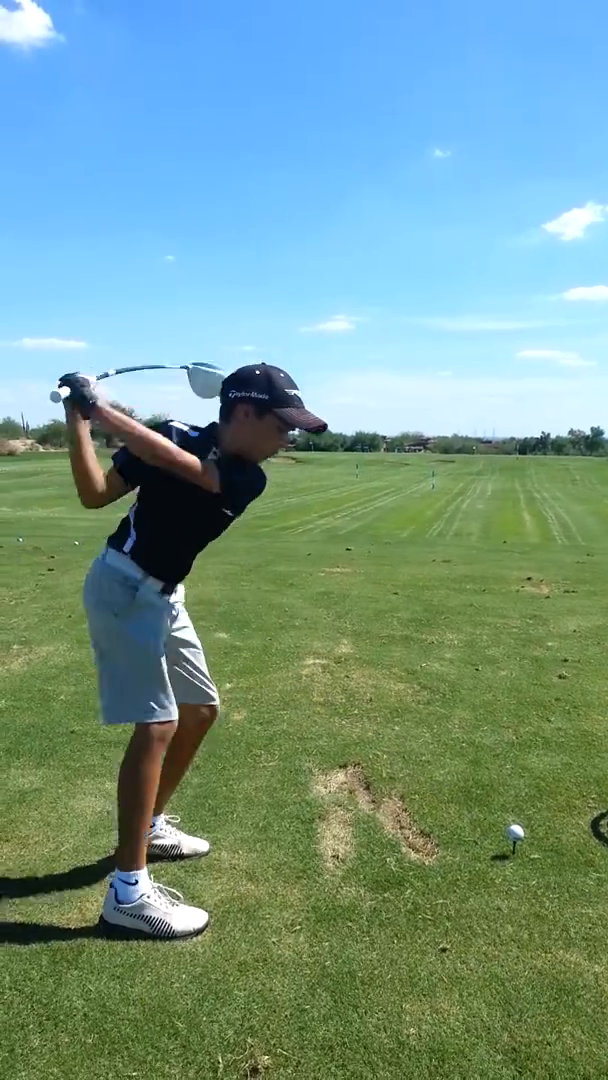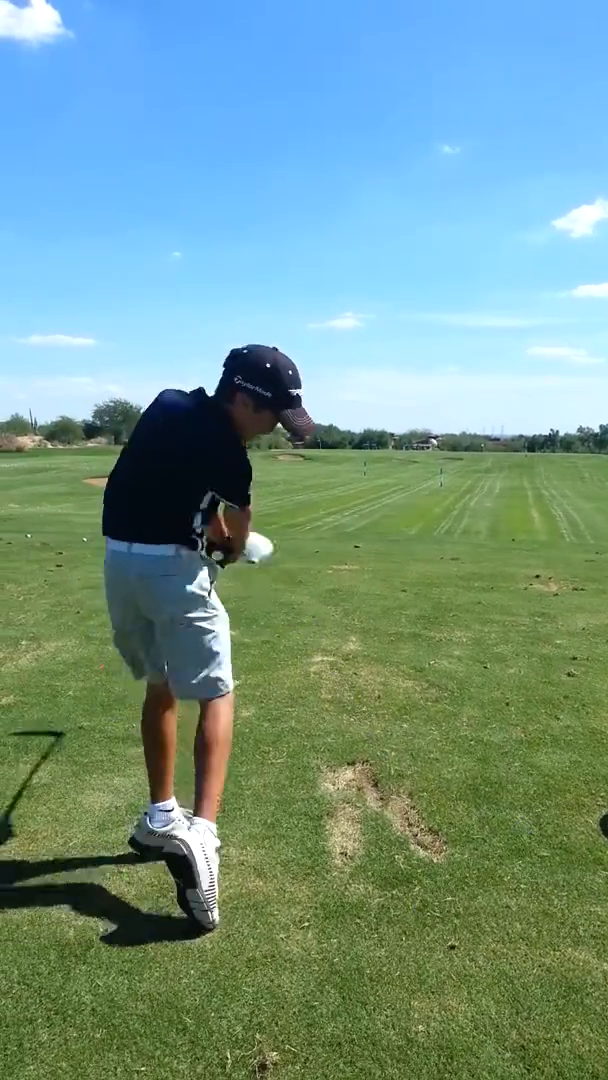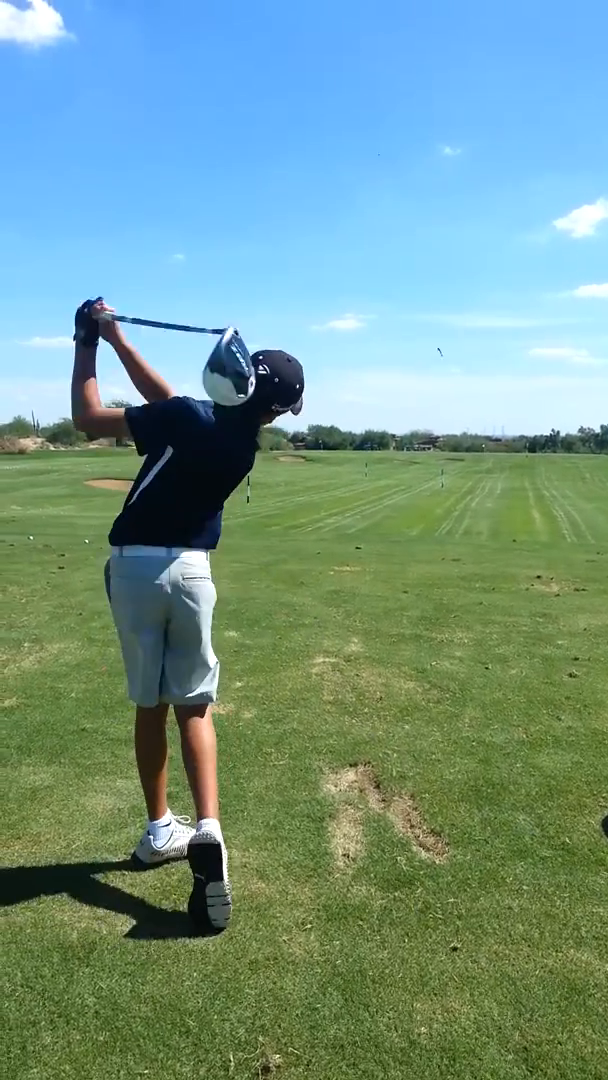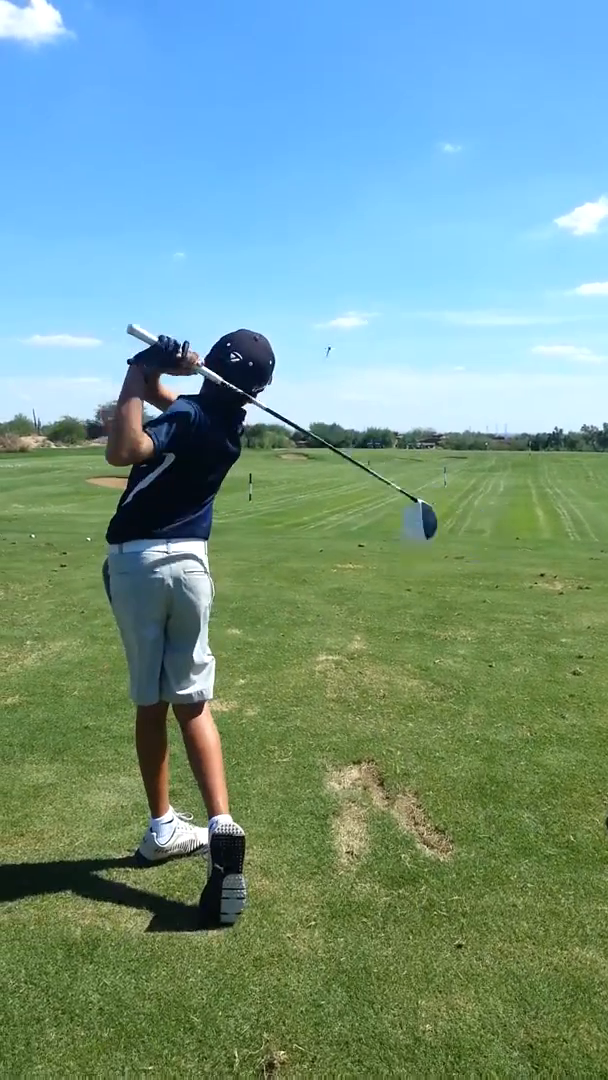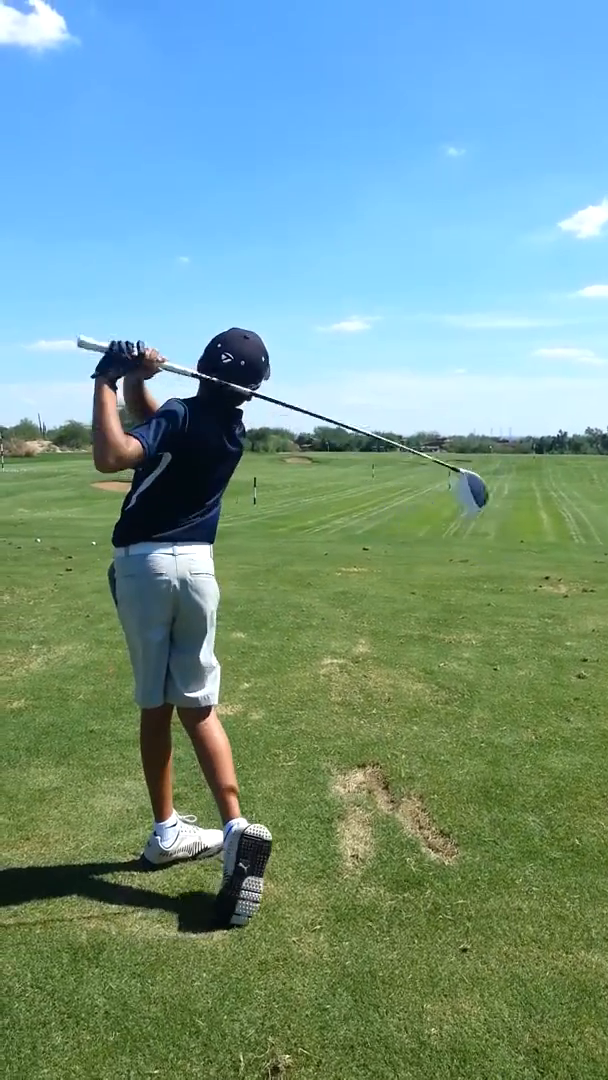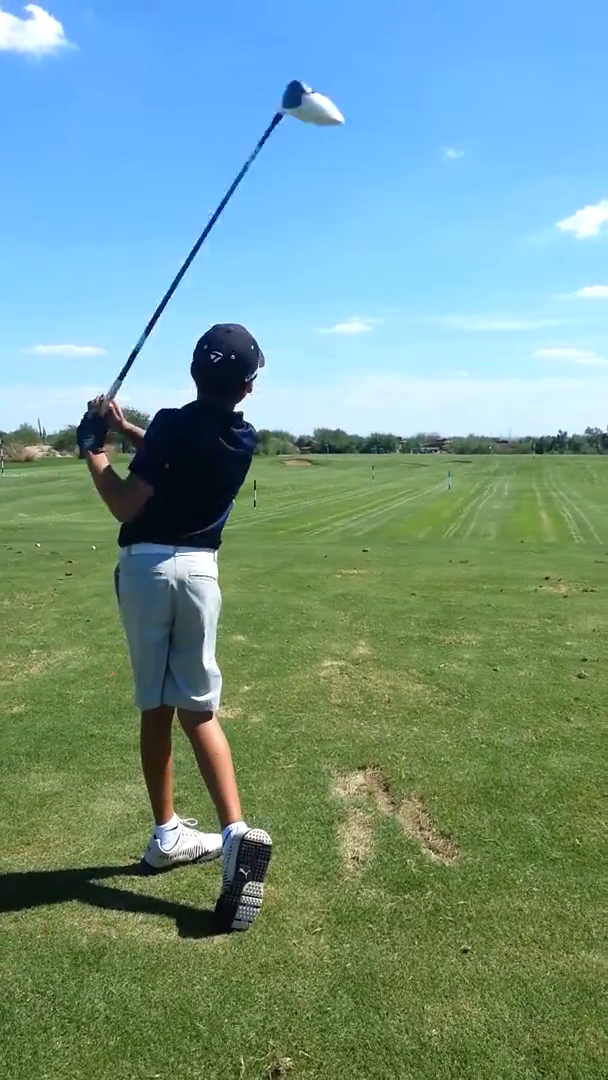
dt=0.3s
person 1, frame 1
left shoulder: (247, 479)
right shoulder: (175, 435)
left elbow: (174, 460)
right elbow: (95, 494)
left wrist: (100, 408)
right wrist: (80, 417)
left hip: (161, 594)
right hip: (123, 588)
left knee: (200, 709)
right knee: (154, 725)
left ankle: (148, 824)
right ankle: (129, 890)
person 1, frame 2
left shoulder: (167, 403)
right shoulder: (229, 456)
right elbow: (233, 538)
right wrist: (223, 547)
left hip: (118, 561)
right hip: (174, 572)
left knee: (162, 687)
right knee: (215, 699)
left ankle: (161, 814)
right ankle: (199, 831)
person 1, frame 3
left shoulder: (186, 417)
right shoulder: (244, 447)
left elbow: (88, 419)
left wrist: (90, 344)
right wrist: (115, 337)
left hip: (133, 568)
right hip: (188, 571)
left knee: (150, 703)
right knee: (193, 706)
left ankle: (160, 829)
right ankle: (207, 828)
person 1, frame 4
left shoulder: (187, 418)
right shoulder: (228, 426)
left elbow: (121, 451)
right elbow: (159, 397)
left wrist: (142, 369)
right wrist: (155, 370)
left hip: (137, 563)
right hip: (189, 563)
left knee: (150, 701)
right knee: (191, 700)
left ankle: (162, 826)
right ankle: (219, 823)
person 1, frame 5
left shoulder: (180, 417)
right shoulder: (231, 430)
left elbow: (110, 456)
left wrist: (107, 380)
right wrist: (137, 379)
left hip: (142, 565)
right hip: (195, 565)
left knee: (155, 704)
right knee: (198, 705)
left ankle: (167, 830)
right ankle: (236, 827)
person 1, frame 6
left shoulder: (173, 424)
right shoulder: (244, 438)
left elbow: (127, 508)
left wrist: (94, 453)
right wrist: (126, 429)
left hip: (145, 567)
right hip: (197, 571)
left knee: (155, 706)
right knee: (198, 709)
left ankle: (167, 834)
right ankle: (236, 832)
